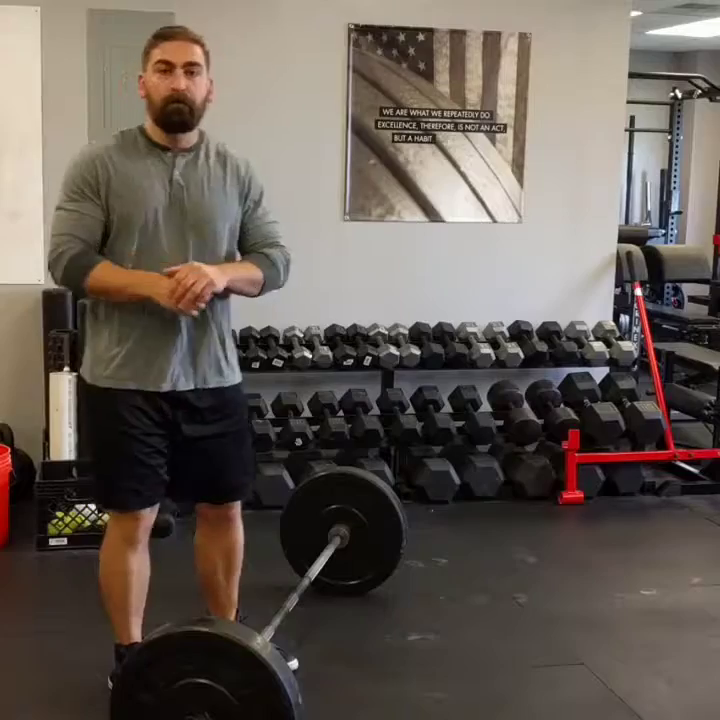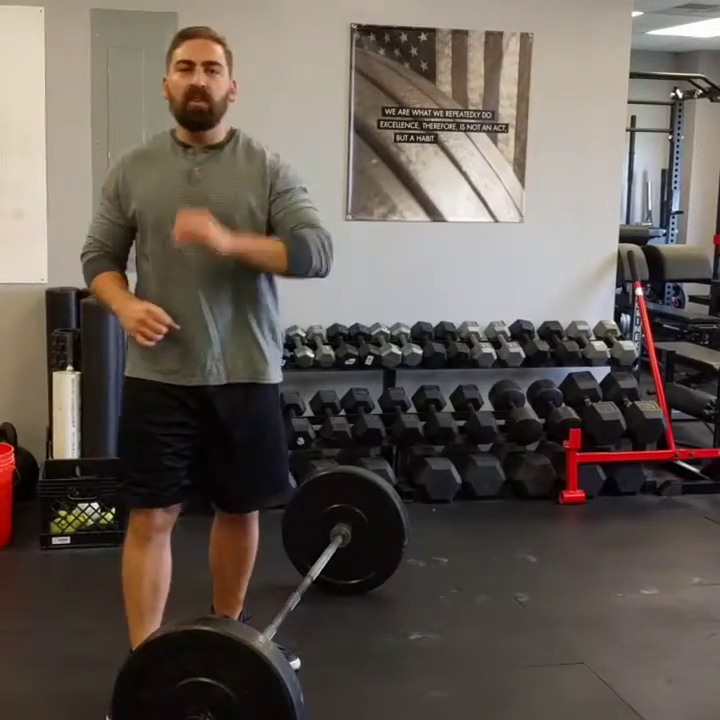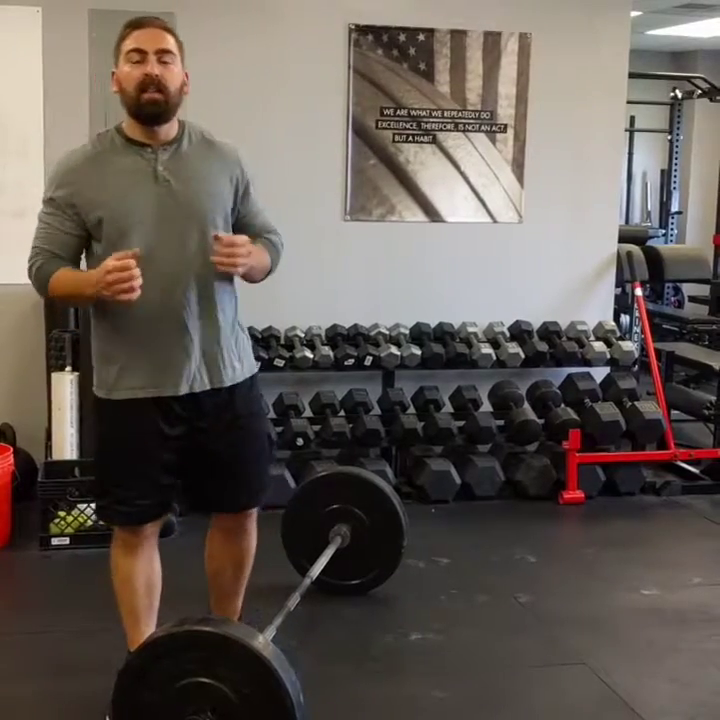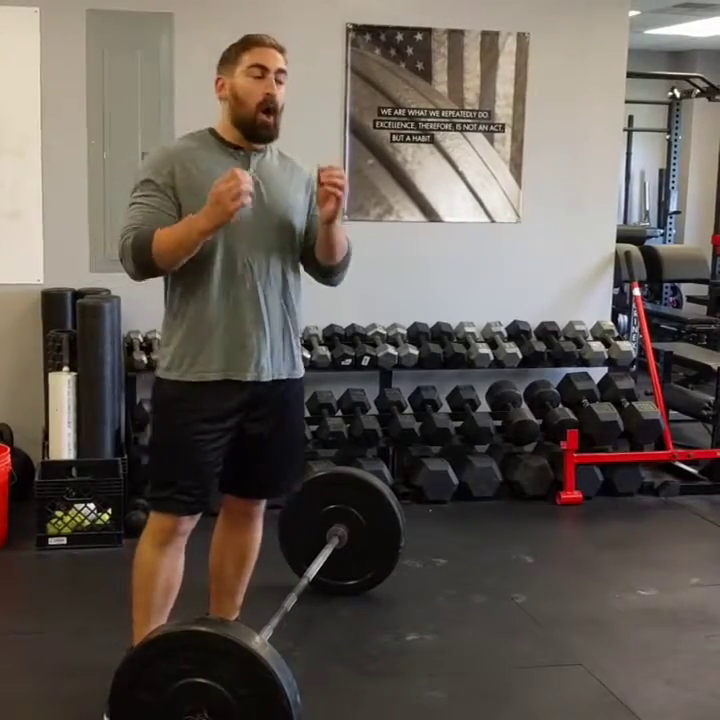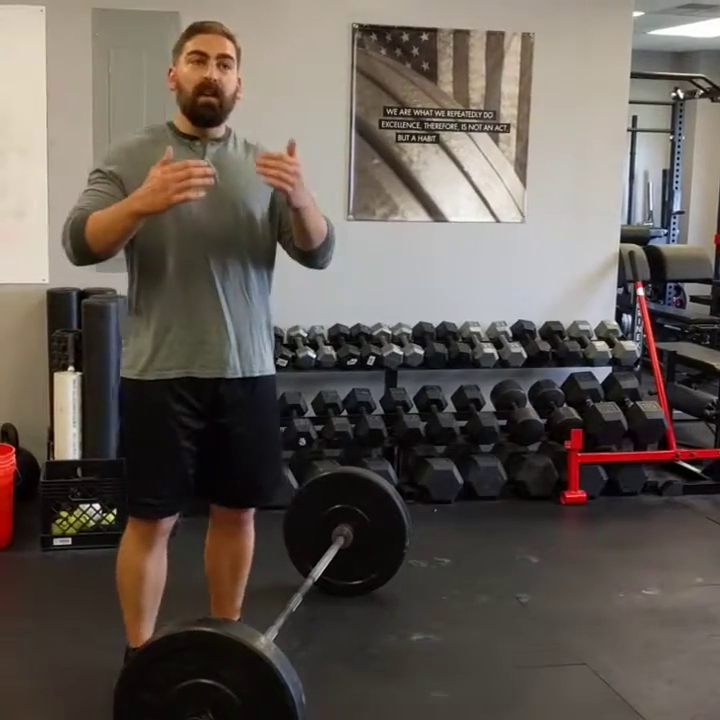
dt=1s
person 1, frame 1
left shoulder: (235, 173)
right shoulder: (99, 165)
left elbow: (275, 259)
right elbow: (68, 262)
left wrist: (221, 274)
right wrist: (152, 285)
left hip: (213, 377)
right hip: (127, 380)
left knee: (223, 510)
right knee: (132, 521)
right ankle: (129, 654)
person 1, frame 2
left shoulder: (267, 170)
right shoulder: (132, 170)
left elbow: (316, 253)
right elbow: (98, 256)
left wrist: (230, 240)
right wrist: (125, 305)
left hip: (247, 375)
right hip: (158, 376)
left knee: (239, 510)
right knee: (150, 519)
left ankle: (228, 629)
person 1, frame 3
left shoulder: (222, 160)
right shoulder: (78, 171)
left elbow: (268, 241)
right elbow: (45, 269)
left wrist: (251, 257)
right wrist: (96, 283)
left hip: (226, 376)
right hip: (133, 387)
left knee: (238, 513)
right knee: (135, 528)
person 1, frame 4
left shoulder: (295, 174)
right shoulder: (174, 162)
left elbow: (330, 270)
right elbow: (137, 257)
left wrist: (330, 216)
right wrist: (210, 216)
left hip: (277, 373)
right hip: (197, 375)
left knee: (247, 506)
right knee: (173, 518)
person 1, frame 5
left shoulder: (263, 165)
right shoulder: (130, 157)
left elbow: (318, 253)
right elbow: (80, 243)
left wrist: (300, 198)
right wrist: (143, 201)
left hip: (248, 371)
right hip: (161, 372)
left knee: (236, 512)
right knee: (151, 520)
right ankle: (139, 654)
